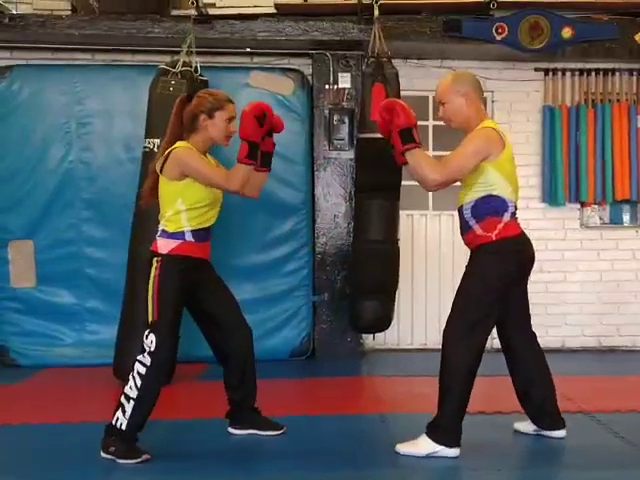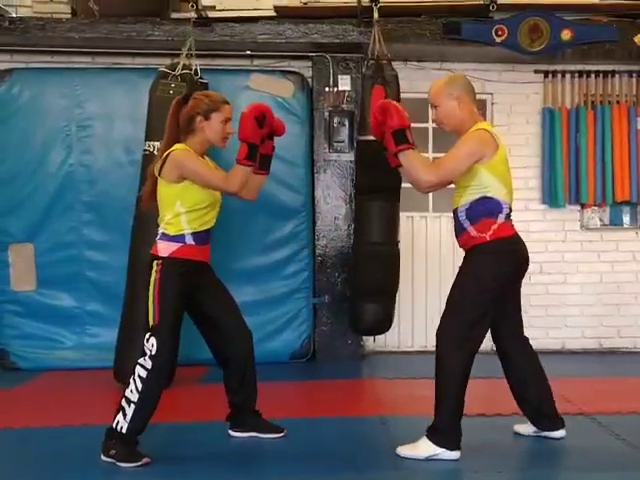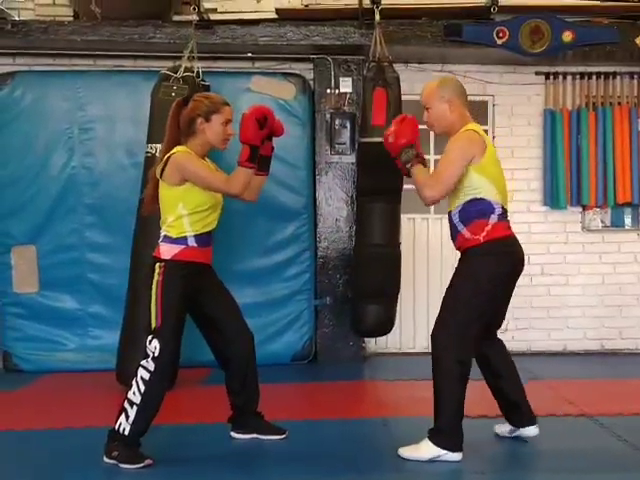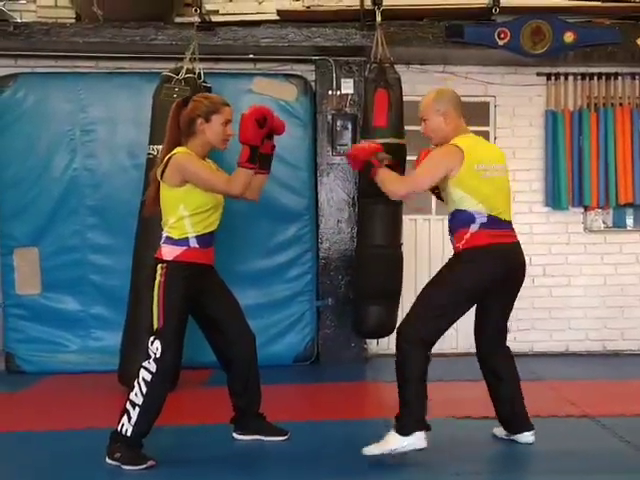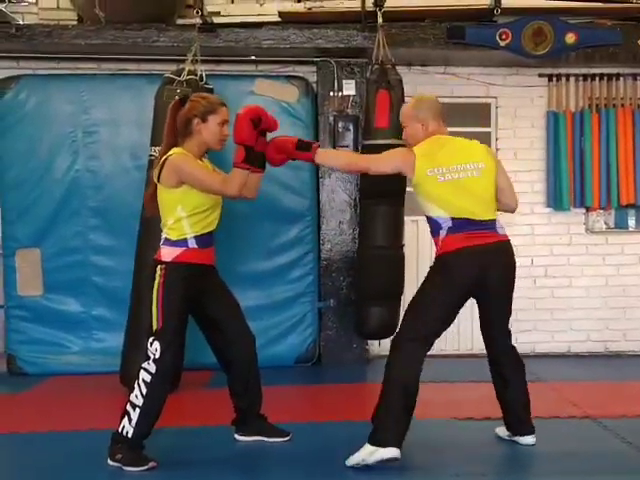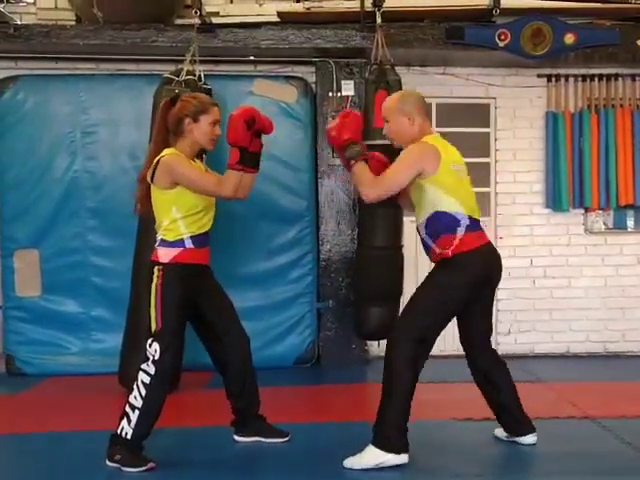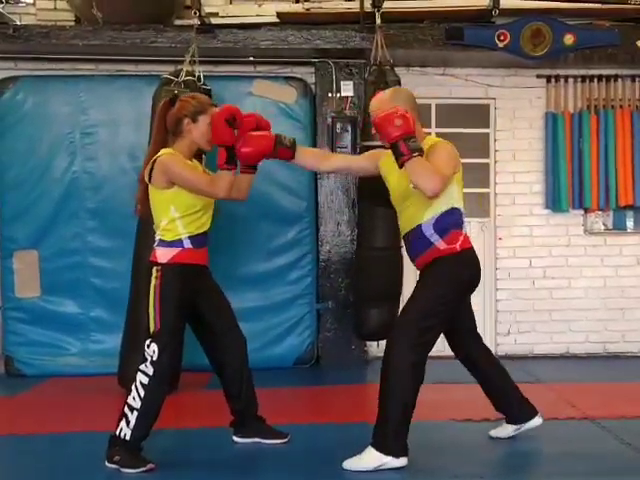
dt=0.2s
person 1, frame 1
left shoulder: (485, 136)
right shoulder: (480, 139)
left elbow: (436, 176)
right elbow: (432, 181)
left wrist: (406, 137)
right wrist: (402, 145)
left hip: (498, 252)
right hip: (506, 251)
left knee: (460, 337)
right knee: (517, 335)
left ankle: (443, 436)
right ankle: (548, 419)
person 1, frame 2
left shoulder: (478, 137)
right shoulder: (474, 140)
left elbow: (429, 177)
right elbow: (425, 182)
left wrist: (400, 139)
right wrist: (396, 147)
left hip: (492, 254)
right hip: (501, 253)
left knee: (454, 339)
right knee: (510, 337)
left ankle: (444, 439)
right ankle: (547, 419)
person 1, frame 3
left shoulder: (466, 139)
right shoulder: (470, 141)
left elbow: (431, 193)
right elbow: (438, 188)
left wrist: (408, 155)
right wrist: (411, 157)
left hip: (487, 254)
right hip: (499, 252)
left knee: (449, 341)
right knee: (484, 338)
left ankle: (446, 441)
right ankle: (521, 418)
person 1, frame 4
left shoulder: (449, 152)
right shoulder: (493, 151)
left elbow: (400, 191)
left wrist: (371, 163)
left hip: (478, 259)
right hip: (510, 256)
left knee: (414, 333)
right knee: (492, 341)
left ankle: (409, 427)
right ankle: (517, 425)
person 1, frame 5
left shoulder: (413, 156)
right shoulder: (483, 152)
left elbow: (353, 162)
right elbow: (509, 204)
left wrist: (300, 150)
left hip: (457, 261)
right hip: (498, 256)
left knee: (410, 343)
right knee: (499, 341)
left ankle: (385, 439)
right ankle: (520, 426)
person 1, frame 6
left shoulder: (422, 150)
right shoulder: (435, 151)
left elbow: (372, 192)
right elbow: (419, 203)
left wrist: (351, 150)
right wrist: (374, 162)
left hip: (459, 264)
right hip: (482, 259)
left knee: (405, 341)
right knee: (478, 347)
left ankle: (390, 444)
right ankle: (518, 426)
person 1, frame 7
left shoulder: (441, 150)
right shoulder: (386, 158)
left elbow: (432, 187)
right elbow: (327, 162)
left wrist: (405, 144)
right wrist: (276, 145)
left hip: (453, 264)
right hip: (445, 267)
left knee: (404, 345)
right knee: (468, 343)
left ankle: (389, 447)
right ankle: (521, 413)
person 2, frame 1
left shoulder: (207, 160)
right shoulder: (181, 154)
left elbow: (251, 189)
right elbow: (234, 183)
left wrist: (265, 145)
right wrist: (250, 141)
left hip: (199, 263)
right hip: (171, 263)
left knee: (238, 334)
right knee: (158, 351)
left ankle: (243, 414)
right ankle: (117, 436)
person 2, frame 2
left shoulder: (204, 162)
right shoulder: (179, 156)
left elbow: (249, 192)
right elbow: (232, 185)
left wrist: (264, 148)
right wrist: (249, 143)
left hip: (199, 266)
right hip: (171, 267)
left knee: (238, 338)
right knee: (159, 354)
left ankle: (244, 417)
right ankle: (118, 440)
person 2, frame 3
left shoulder: (204, 164)
right shoulder: (180, 159)
left elbow: (250, 194)
right elbow: (234, 186)
left wrist: (264, 150)
right wrist: (251, 145)
left hip: (201, 268)
right hip: (173, 269)
left knee: (239, 340)
right knee: (161, 356)
left ankle: (246, 419)
right ankle: (120, 442)
person 2, frame 4
left shoulder: (205, 164)
right shoulder: (180, 160)
left elbow: (251, 192)
right elbow: (234, 187)
left wrist: (264, 148)
right wrist: (250, 145)
left hip: (203, 269)
right hip: (176, 270)
left knee: (241, 341)
right knee: (164, 357)
left ankle: (248, 420)
right ankle: (122, 443)
person 2, frame 5
left shoulder: (202, 164)
right shoulder: (177, 161)
left elbow: (248, 190)
right elbow: (232, 188)
left wrist: (258, 145)
right wrist: (245, 145)
left hip: (204, 269)
right hip: (176, 270)
left knee: (241, 341)
right knee: (164, 358)
left ankle: (249, 421)
right ankle: (124, 444)
person 2, frame 6
left shoulder: (194, 164)
right shoulder: (170, 162)
left elbow: (241, 191)
right elbow: (226, 190)
left wrist: (252, 146)
right wrist: (238, 146)
left hip: (199, 270)
right hip: (173, 271)
left knee: (235, 343)
right knee: (163, 359)
left ankle: (248, 422)
right ankle: (123, 445)
person 2, frame 7
left shoulder: (192, 164)
right shoulder: (167, 162)
left elbow: (239, 192)
right elbow: (220, 190)
right wrist: (227, 145)
left hip: (197, 269)
right hip: (171, 271)
left knee: (232, 344)
right knee: (161, 358)
left ankle: (247, 422)
right ankle: (122, 446)
